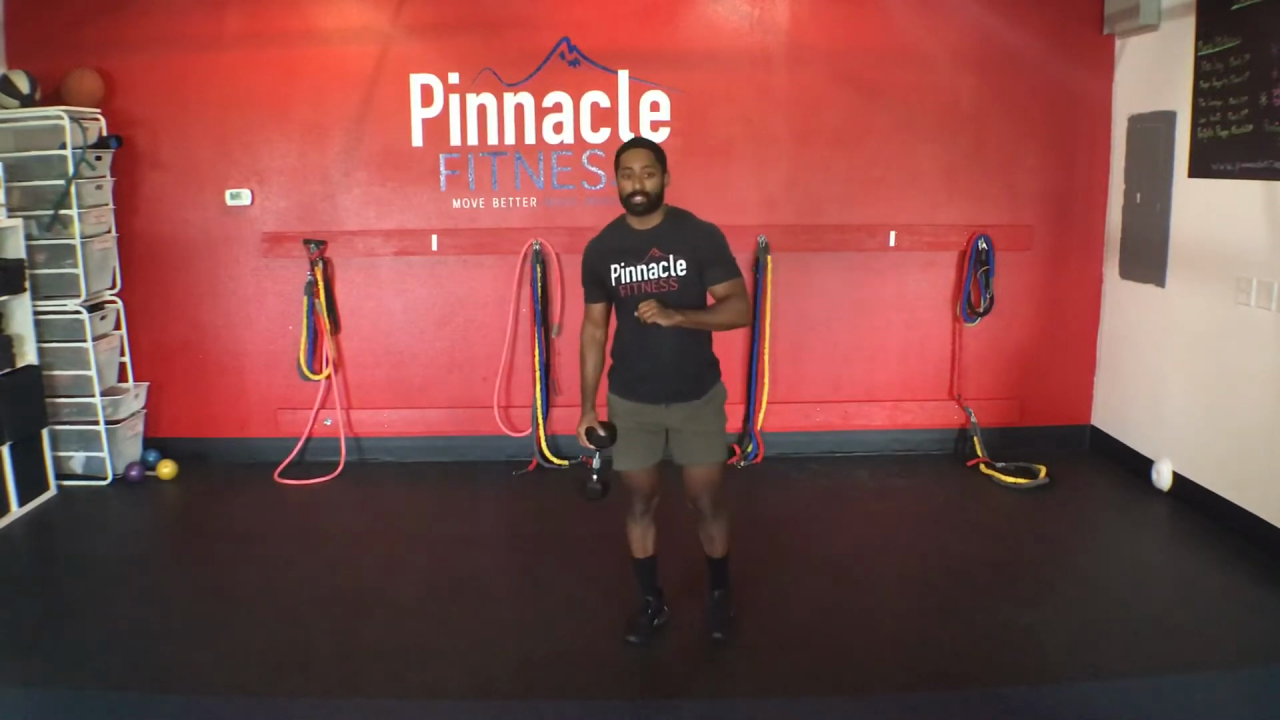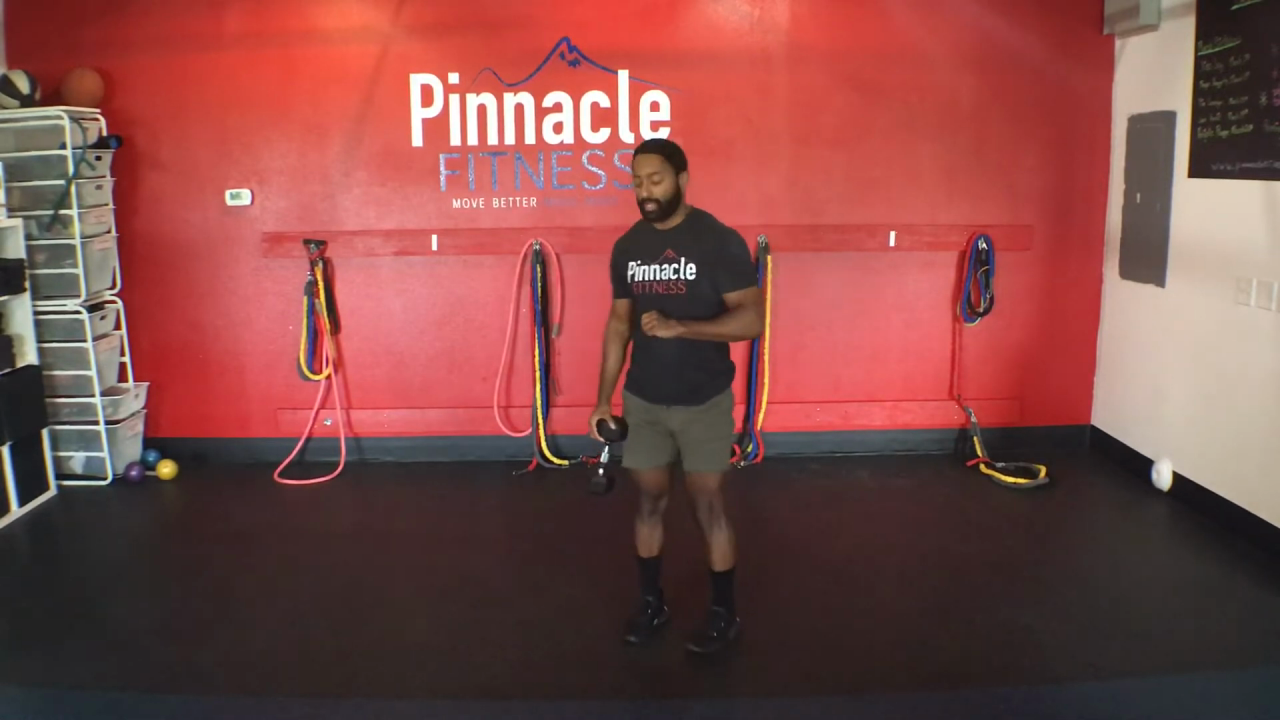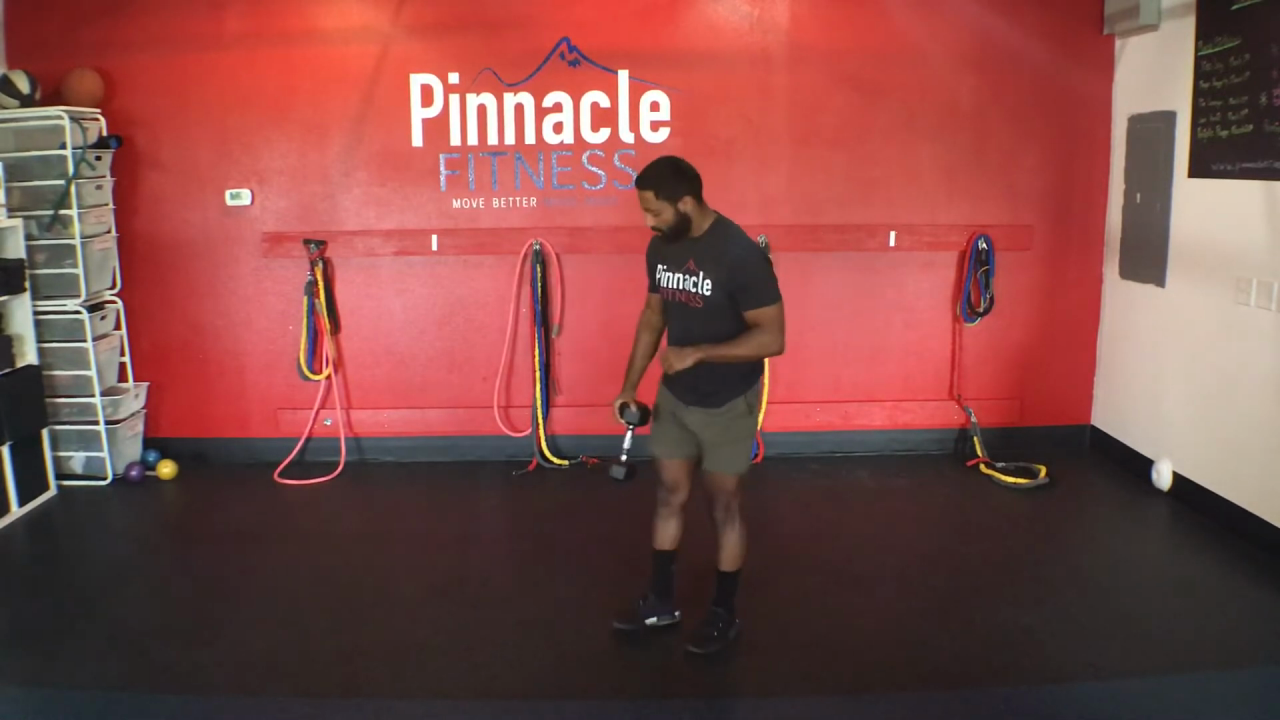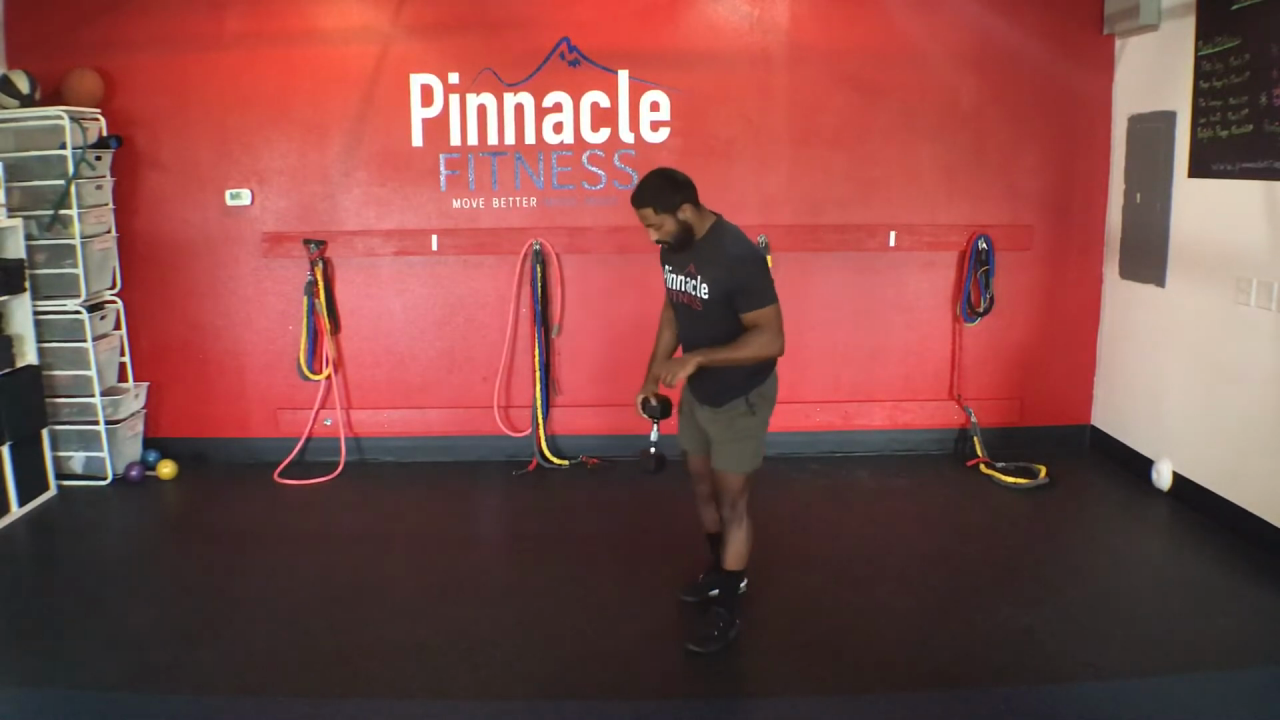
dt=0.3s
person 1, frame 1
left shoulder: (701, 236)
right shoulder: (601, 249)
left elbow: (740, 308)
right elbow: (594, 328)
left wrist: (675, 316)
right wrist: (588, 407)
left hip: (698, 396)
right hip: (631, 400)
left knee: (706, 502)
right knee: (641, 503)
left ankle: (719, 590)
right ankle: (652, 601)
person 1, frame 2
left shoulder: (720, 243)
right shoulder: (627, 246)
left elbow: (751, 320)
right elbow: (618, 324)
left wrist: (678, 326)
right wrist: (603, 399)
left hip: (704, 401)
right hip: (643, 399)
left knee: (707, 506)
right knee: (650, 501)
left ankle: (724, 612)
right ankle: (652, 602)
person 1, frame 3
left shoulder: (741, 255)
right shoulder: (660, 247)
left elbow: (772, 337)
left wrist: (698, 352)
right wrist: (630, 385)
left hip: (728, 403)
right hip: (674, 396)
left knee: (724, 506)
right knee: (670, 495)
left ankle: (724, 612)
right ankle: (660, 600)
person 1, frame 4
left shoulder: (738, 257)
right shoulder: (674, 248)
left elbow: (770, 340)
left wrist: (697, 358)
right wrist: (653, 375)
left hip: (742, 398)
right hip: (699, 392)
left knee: (731, 503)
right knee: (702, 487)
left ankle: (726, 612)
right ankle: (722, 573)
